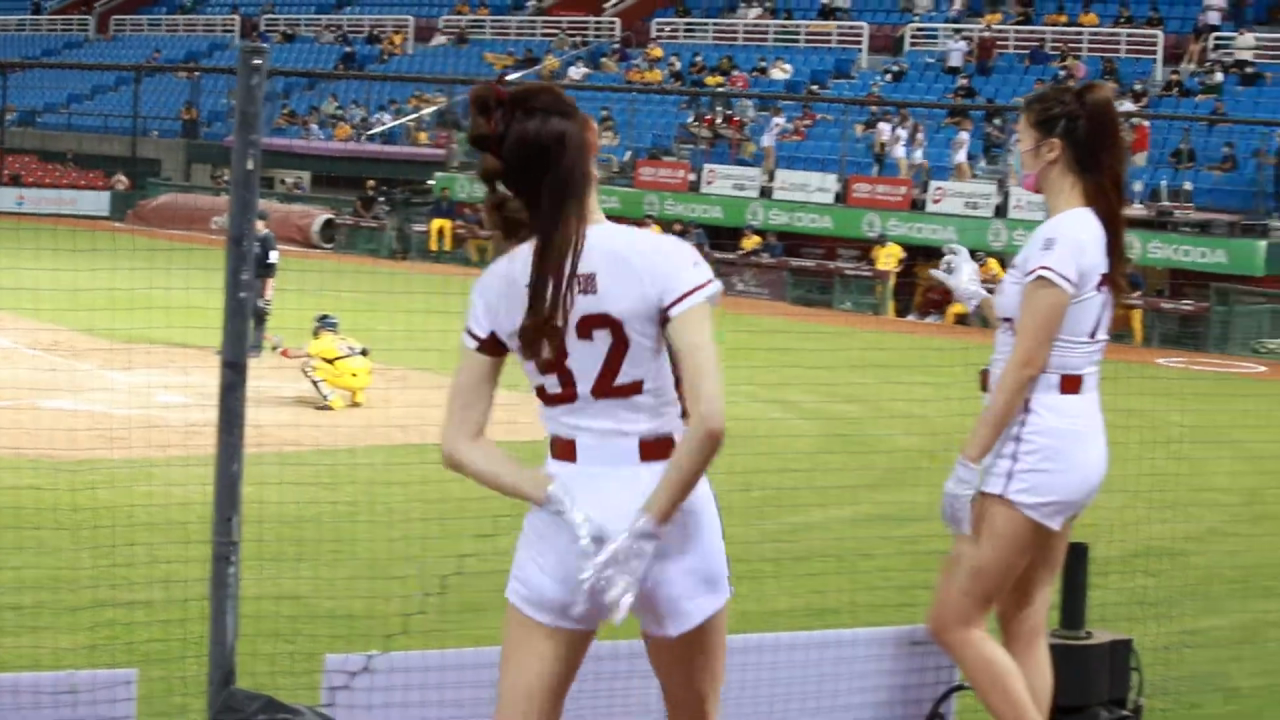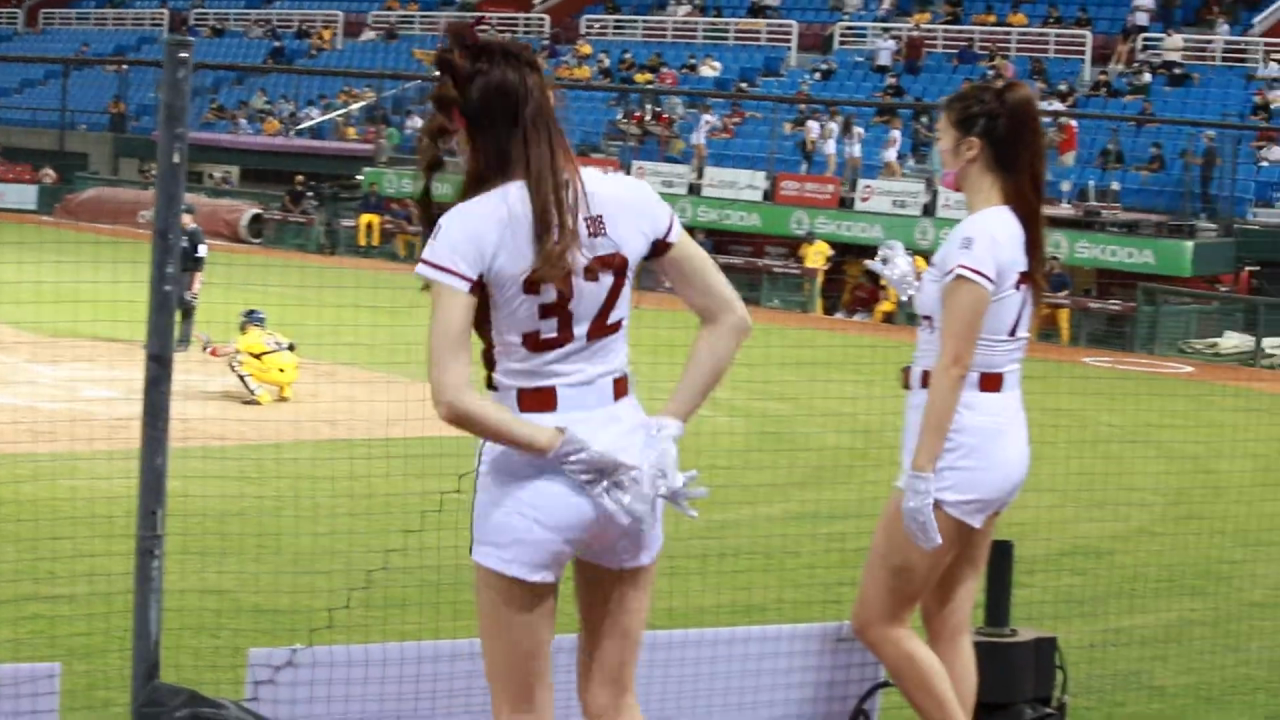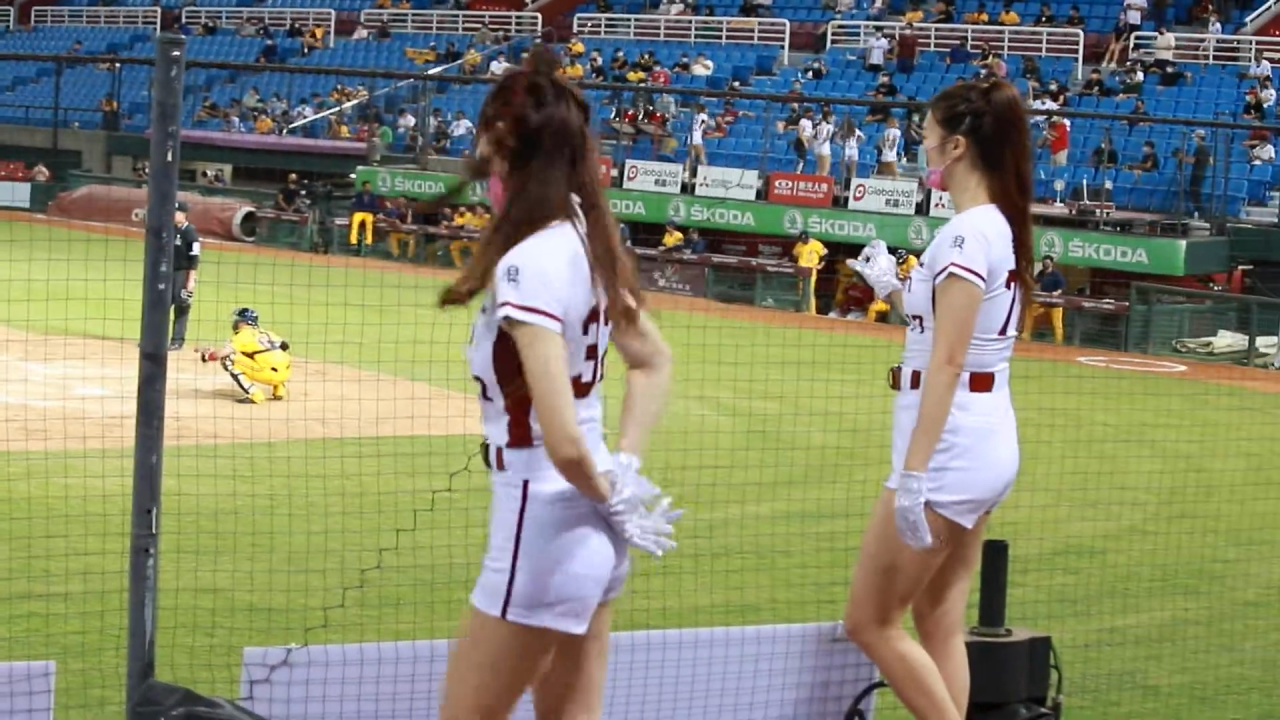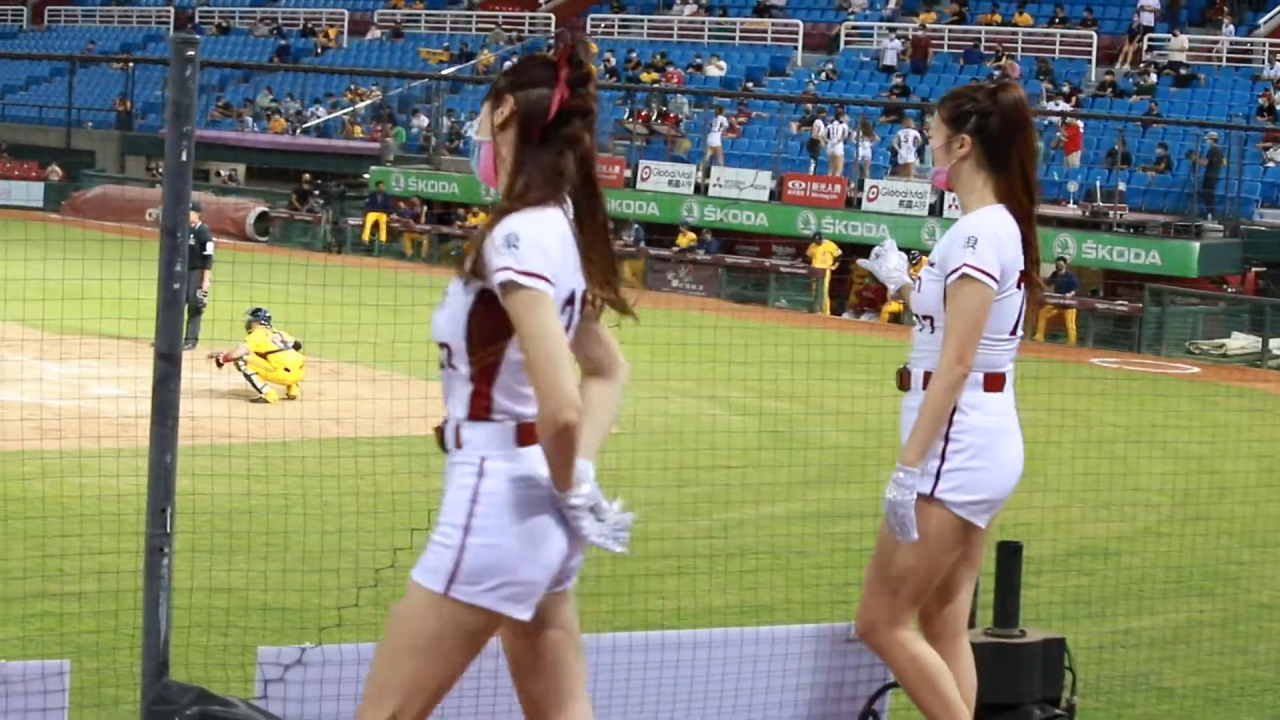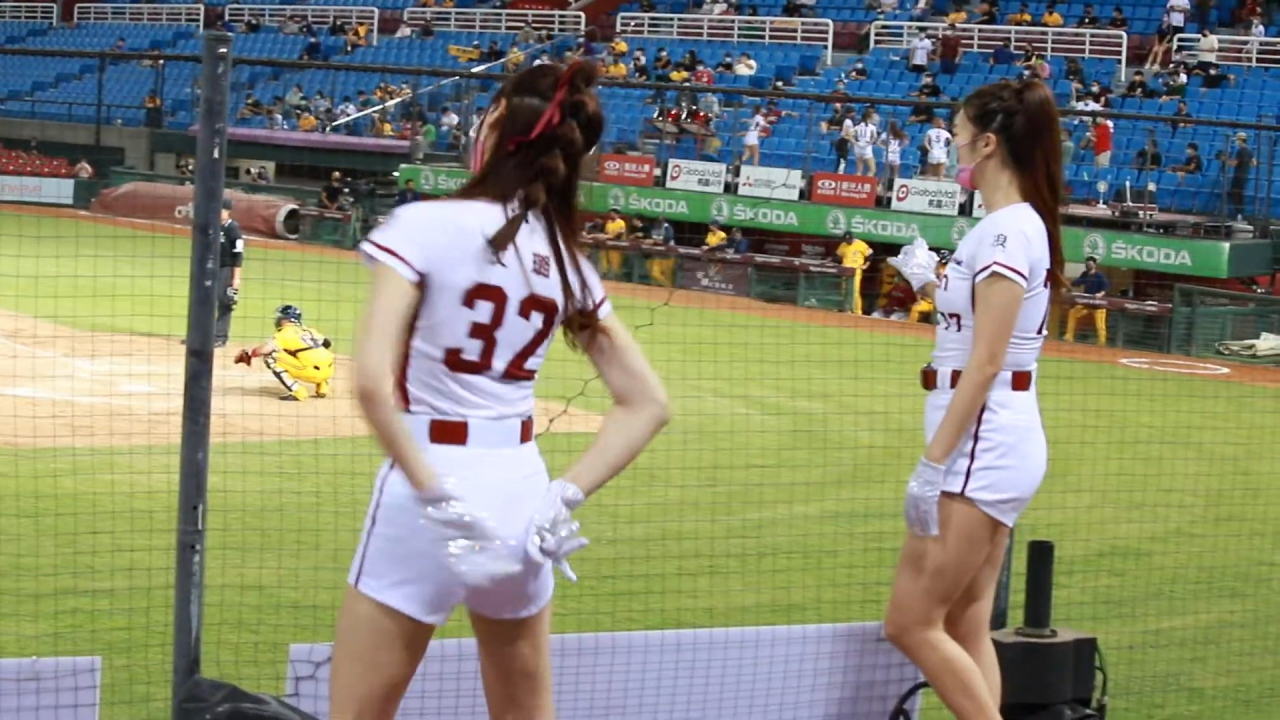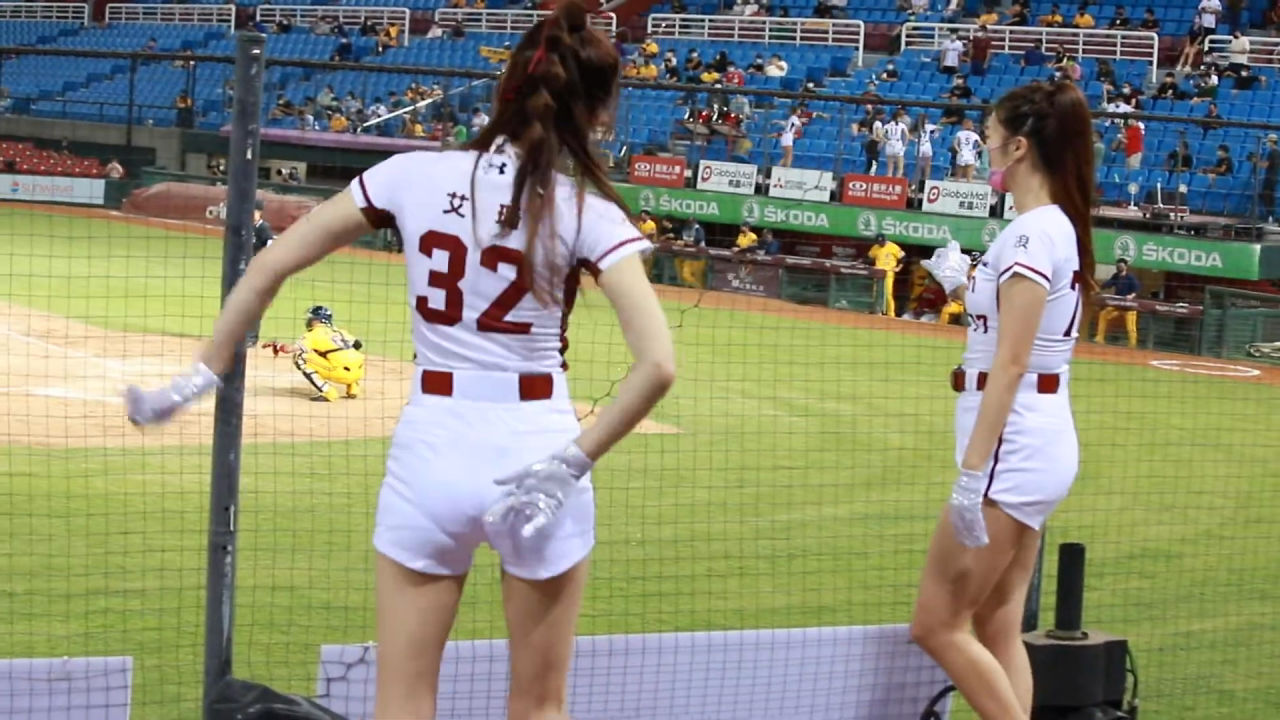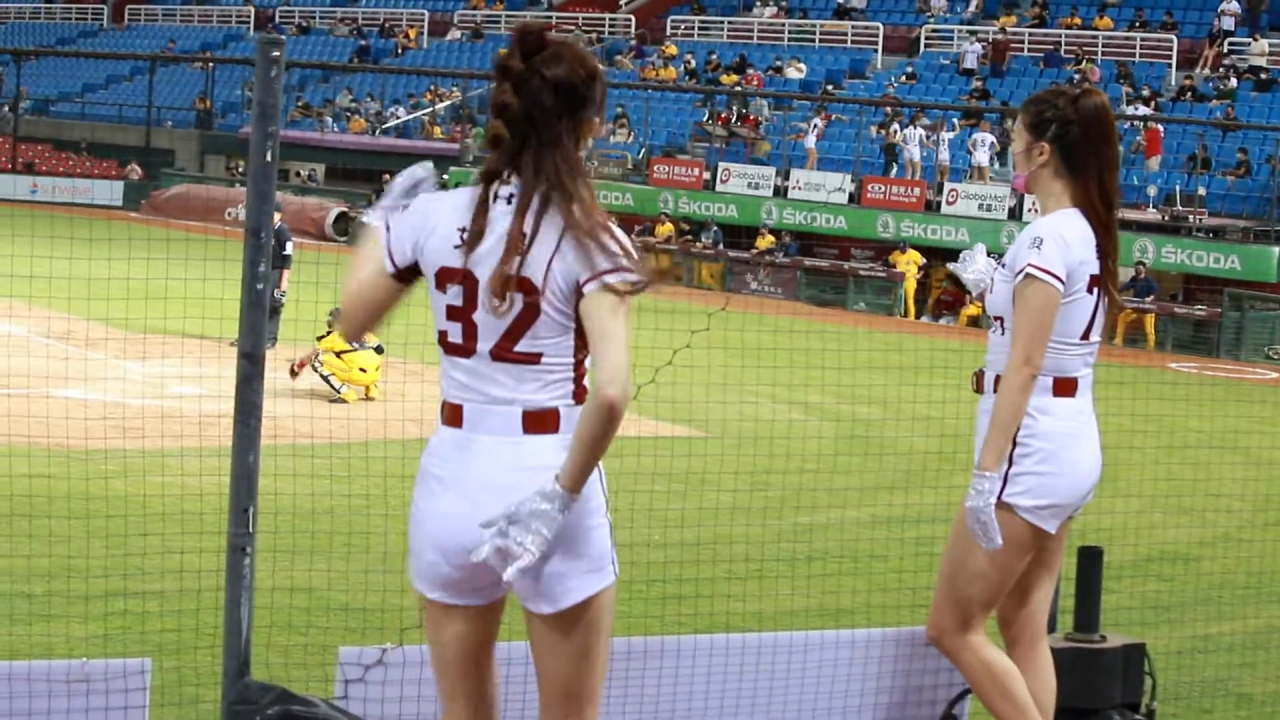
dt=0.2s
person 1, frame 1
left shoulder: (499, 284)
right shoulder: (665, 259)
left elbow: (459, 444)
right elbow: (710, 419)
left wrist: (562, 501)
right wrist: (649, 526)
left hip: (566, 531)
right hip: (669, 529)
person 1, frame 2
left shoulder: (466, 228)
right shoulder: (631, 200)
left elbow: (452, 397)
right elbow: (730, 319)
left wrist: (567, 450)
right wrist: (662, 429)
left hip: (528, 481)
right hip: (629, 461)
person 1, frame 3
left shoulder: (528, 265)
right shoulder: (597, 245)
left elbow: (559, 440)
right elbow: (652, 363)
left wrist: (609, 498)
right wrist: (623, 475)
left hip: (547, 527)
right hip: (597, 522)
person 1, frame 4
left shoulder: (517, 235)
right shoulder: (564, 229)
left elbow: (559, 409)
right elbow: (609, 371)
left wrist: (570, 491)
right wrist: (577, 478)
left hip: (497, 512)
right hip: (537, 511)
person 1, frame 5
left shoulder: (420, 225)
right shoulder: (567, 260)
left elbow: (371, 379)
right elbow: (648, 404)
left wrist: (435, 496)
right wrist: (562, 496)
left hip: (424, 517)
right hip: (516, 508)
person 1, frame 6
left shoulder: (407, 171)
right shoulder: (590, 212)
left elbow: (277, 260)
right elbow: (658, 365)
left wrist: (203, 371)
right wrist: (570, 461)
left hip: (431, 458)
right hip: (530, 458)
person 1, frame 7
left shoulder: (434, 215)
right shoulder: (594, 239)
left elbow: (353, 320)
right elbow: (612, 394)
left wrist: (380, 220)
right wrist: (556, 499)
left hip: (448, 486)
right hip: (541, 496)
person 2, frame 1
left shoulder: (1060, 237)
right shoulder: (1091, 230)
left elbow: (1025, 366)
left wrist: (967, 463)
right wrist: (977, 298)
left hip: (1037, 450)
right hip: (1065, 445)
left knee: (954, 620)
right knee: (1022, 627)
person 2, frame 2
left shoulder: (978, 234)
right shoulder: (1012, 227)
left elbow: (954, 365)
left wrist: (918, 473)
right wrist: (914, 287)
left hip: (961, 447)
right hip: (993, 444)
left knee: (878, 619)
right knee: (947, 623)
person 2, frame 3
left shoulder: (967, 233)
right shoulder: (997, 226)
left elbow: (947, 364)
left wrist: (913, 473)
right wrist: (892, 289)
left hip: (951, 447)
right hip: (983, 444)
left knee: (870, 621)
right knee: (938, 624)
person 2, frame 4
left shoulder: (977, 233)
right shoulder: (1000, 225)
left elbow: (956, 365)
left wrist: (907, 468)
right wrist: (902, 285)
left hip: (957, 448)
right hip: (980, 446)
left knee: (882, 622)
right knee: (942, 626)
person 2, frame 5
left shoulder: (1005, 231)
right shoulder: (1019, 224)
left elbow: (984, 364)
left wrist: (930, 463)
right wrist: (929, 283)
left hip: (982, 447)
right hip: (996, 447)
left knee: (911, 623)
right knee: (965, 626)
person 2, frame 6
left shoulder: (1030, 233)
right shoulder: (1057, 227)
left elbow: (1010, 365)
left wrist: (970, 472)
right wrist: (962, 286)
left hip: (1011, 449)
right hip: (1037, 446)
left knee: (937, 625)
right knee: (997, 628)
person 2, frame 7
left shoulder: (1047, 236)
right shoulder: (1088, 232)
left elbow: (1024, 367)
left wrist: (985, 475)
right wrist: (989, 287)
left hip: (1032, 449)
right hip: (1067, 447)
left knee: (952, 627)
right knee: (1023, 630)
